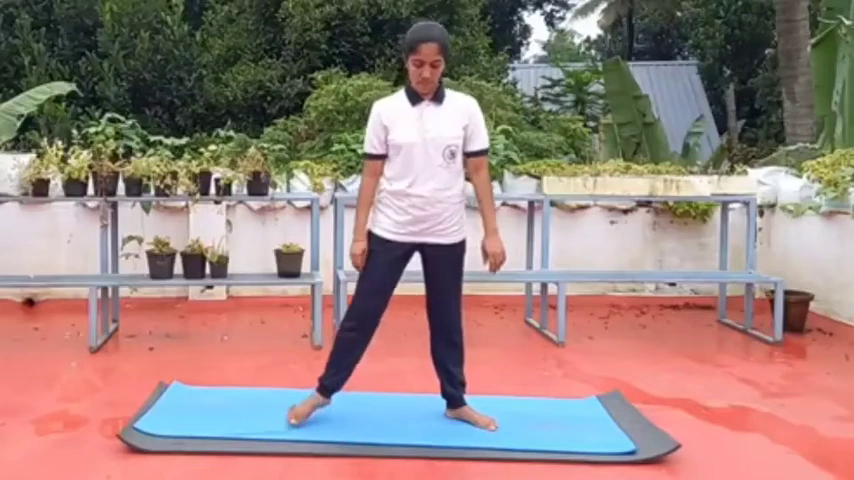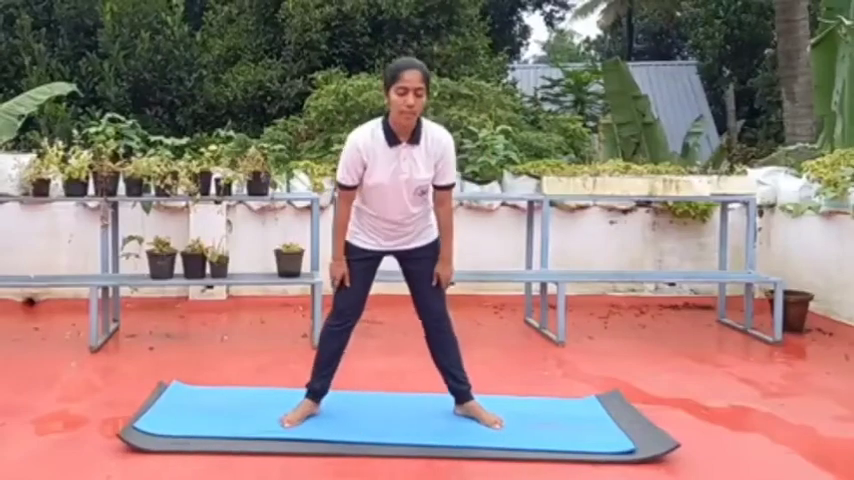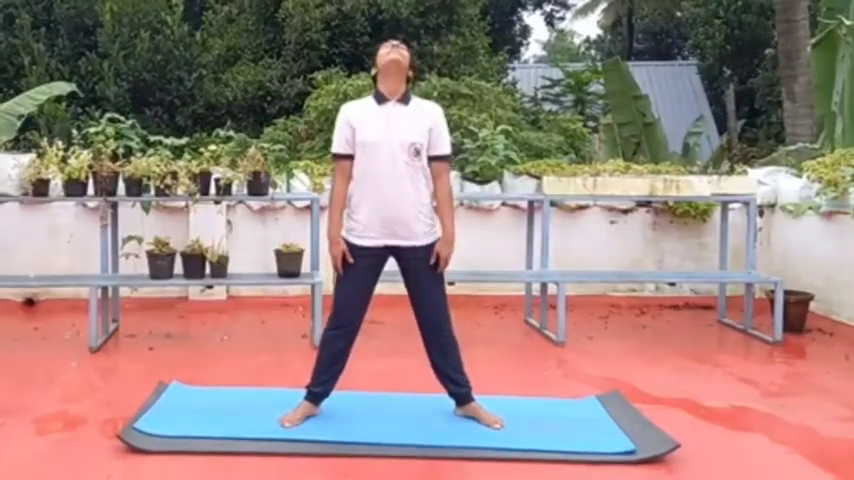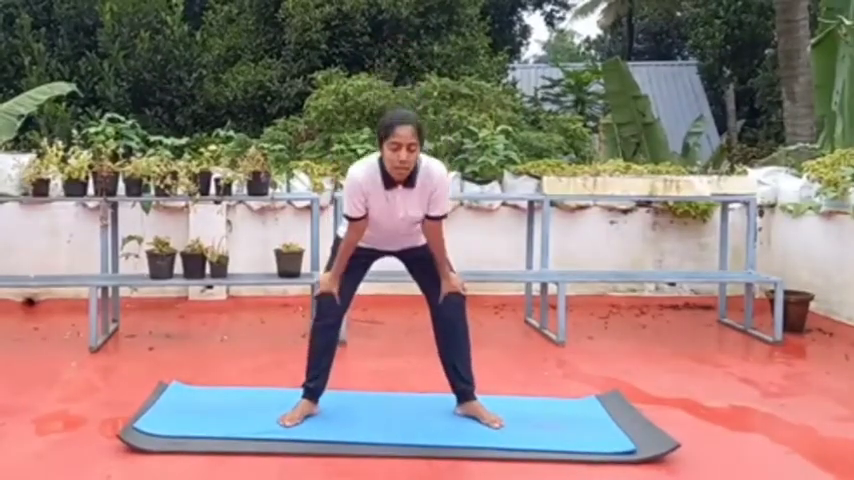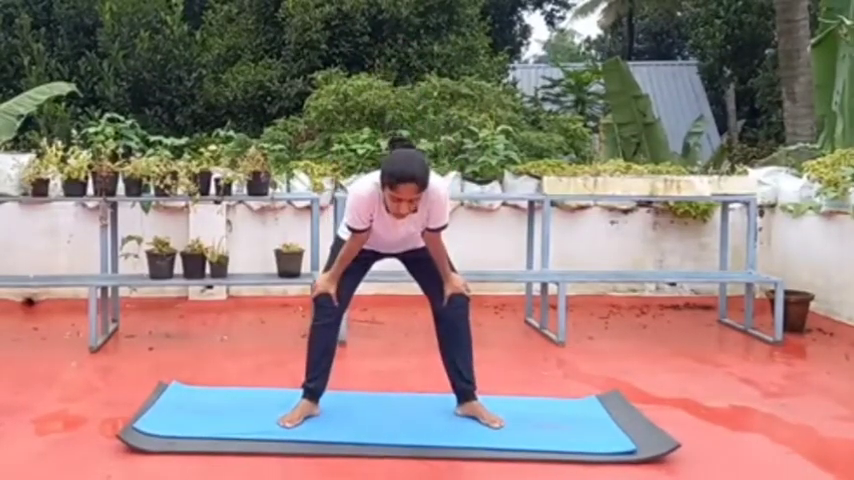
dt=1s
person 1, frame 1
left shoulder: (465, 107)
right shoulder: (385, 109)
left elbow: (479, 172)
right elbow: (372, 175)
left wrist: (491, 232)
right wrist: (360, 234)
left hip: (447, 234)
right hip: (391, 231)
left knee: (447, 319)
right knee: (363, 312)
left ankle: (456, 401)
right ankle: (323, 393)
person 1, frame 2
left shoulder: (440, 141)
right shoulder: (361, 141)
left elbow: (443, 203)
right elbow: (345, 202)
left wrist: (446, 258)
right wrist: (338, 256)
left hip: (419, 242)
right hip: (364, 242)
left knee: (437, 319)
right knee: (342, 317)
left ankle: (464, 399)
right ankle: (312, 398)
person 1, frame 3
left shoulder: (430, 113)
right shoulder: (352, 112)
left elbow: (441, 177)
right elbow: (342, 177)
left wrist: (448, 233)
right wrist: (334, 234)
left hip: (419, 237)
right hip: (363, 236)
left knee: (436, 320)
right knee: (344, 320)
left ankle: (464, 400)
right ankle: (312, 399)
person 1, frame 4
left shoulder: (436, 175)
right shoulder: (360, 175)
left elbow: (433, 231)
right elbow: (354, 232)
left wrist: (447, 274)
right wrist: (333, 275)
left hip: (414, 244)
right hip: (363, 244)
left knee: (450, 305)
right knee: (328, 308)
left ankle: (467, 399)
right ankle: (309, 399)
person 1, frame 5
left shoulder: (438, 191)
right shoulder: (363, 191)
left elbow: (433, 240)
right elbow: (356, 241)
left wrist: (449, 278)
right wrist: (330, 277)
left hip: (414, 246)
right hip: (362, 244)
left knee: (454, 304)
right knee: (327, 305)
left ankle: (468, 400)
right ankle: (309, 399)
